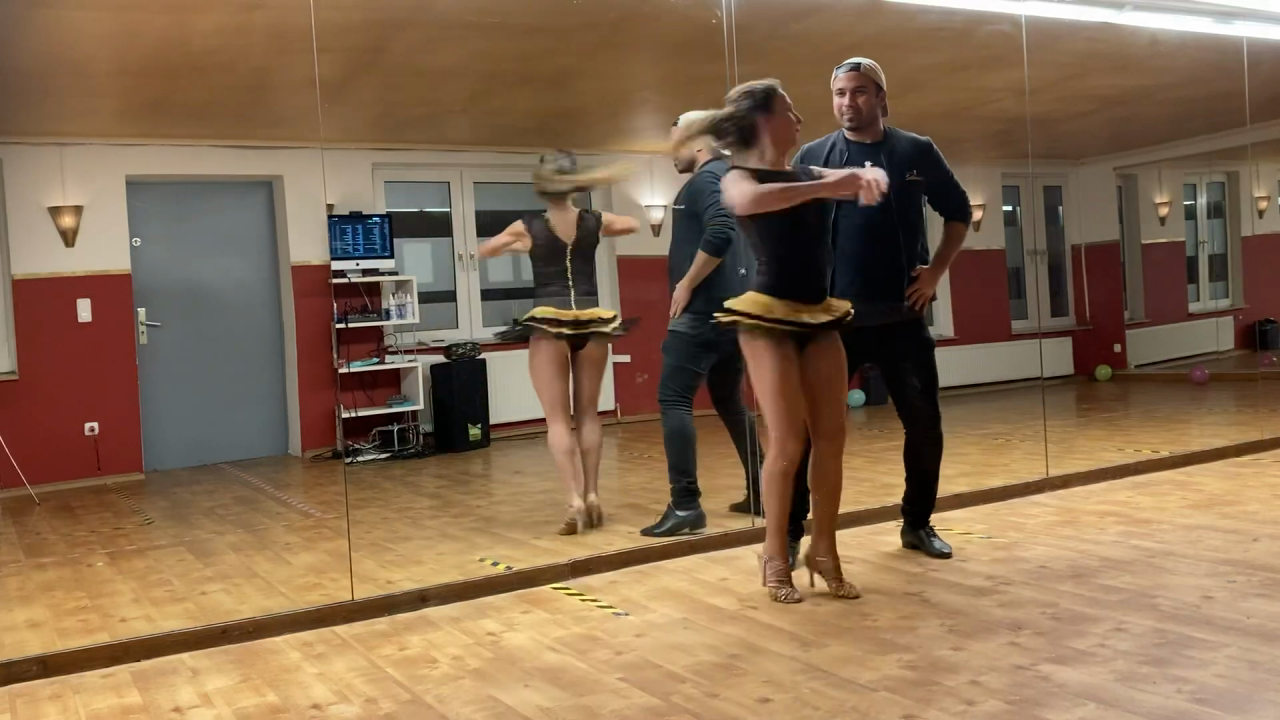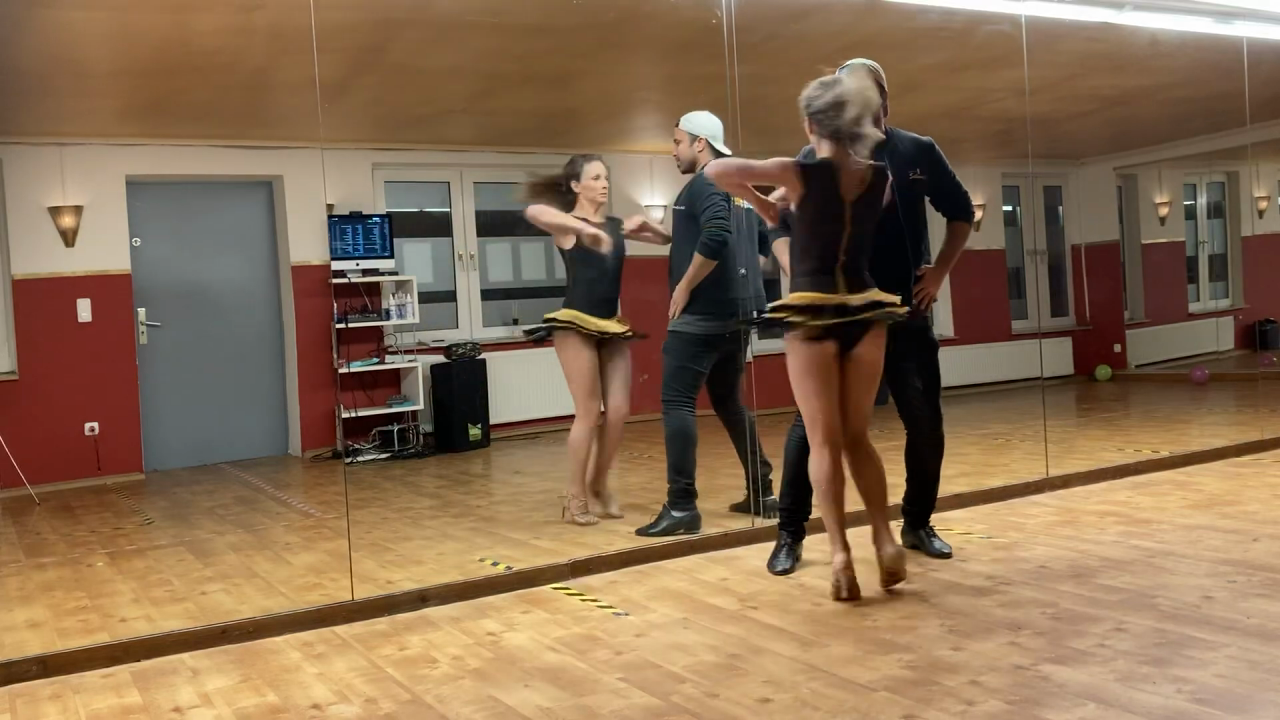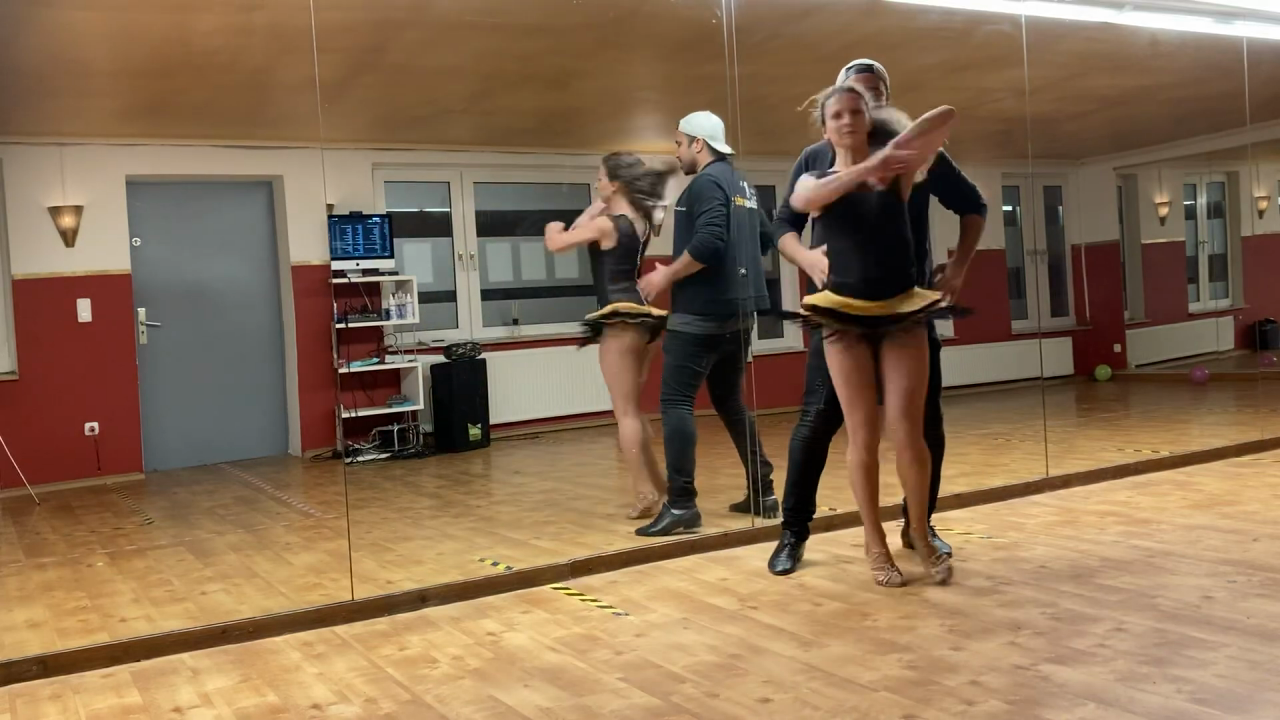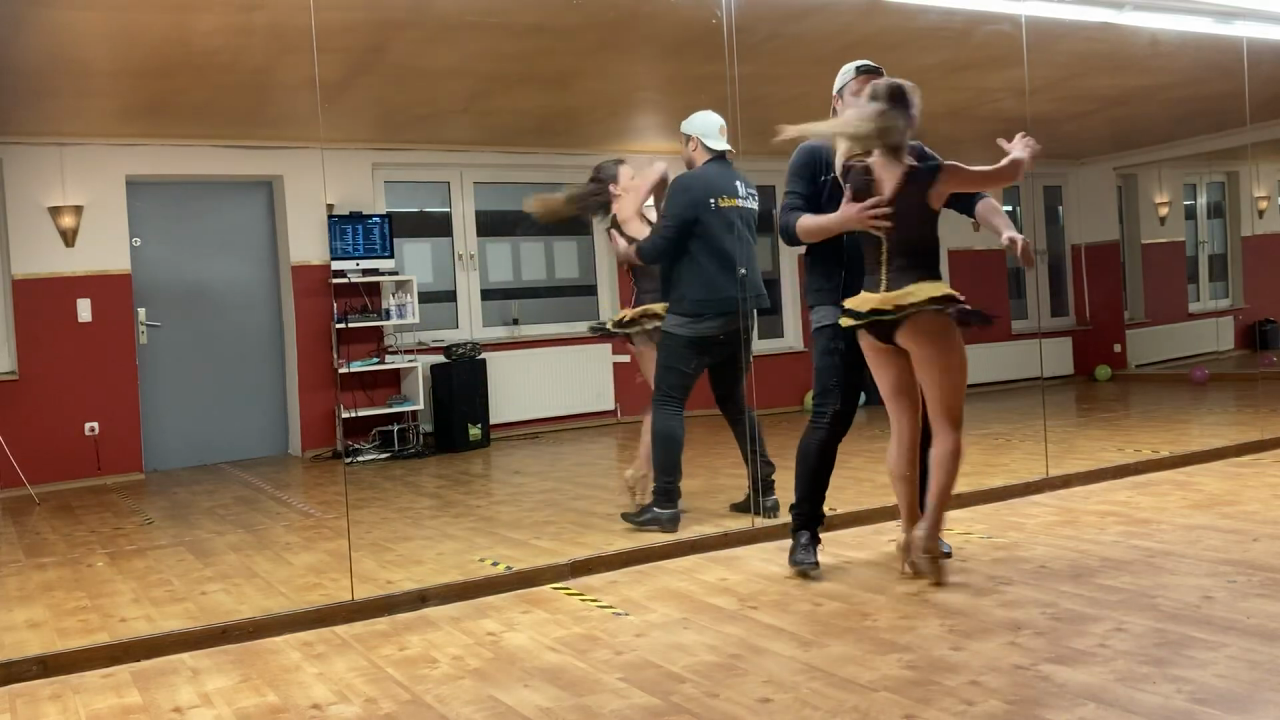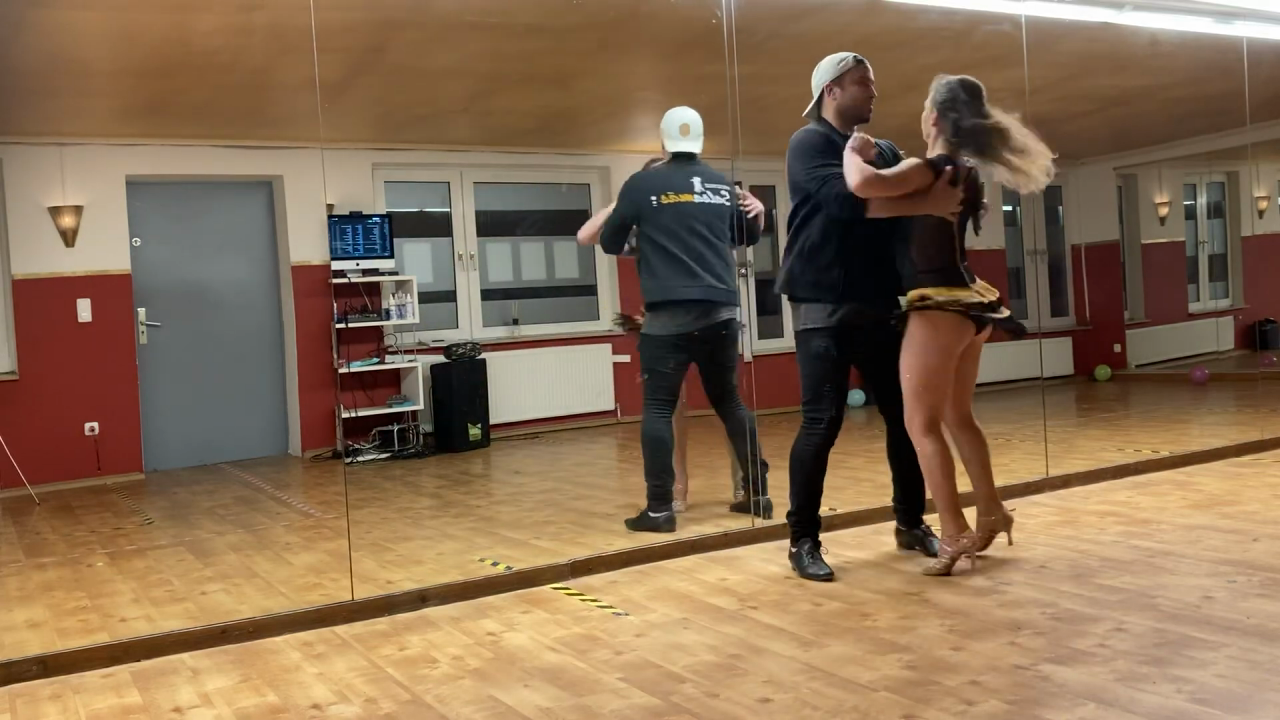
dt=0.2s
person 1, frame 1
left shoulder: (917, 152)
right shoulder: (813, 156)
left elbow: (958, 211)
left wrist: (937, 271)
left hip: (901, 315)
left knee: (924, 423)
left ankle: (917, 524)
person 1, frame 2
left shoulder: (918, 152)
right shoulder: (813, 159)
left elbow: (961, 212)
right elbow: (782, 228)
left wrist: (940, 271)
left hip: (904, 314)
left knee: (925, 423)
right knee: (812, 422)
left ankle: (917, 524)
right ankle: (790, 533)
person 1, frame 3
right shoulder: (816, 158)
left elbow: (972, 206)
right elbow: (784, 226)
left wrist: (959, 264)
right wrist: (808, 260)
left knee: (926, 421)
right knee: (818, 419)
left ankle: (918, 524)
right ankle: (793, 533)
person 1, frame 4
left shoulder: (912, 156)
right shoulder: (812, 155)
left elbow: (968, 196)
right elbow: (790, 224)
left wrist: (1006, 228)
right wrist: (841, 220)
right hip: (839, 310)
left knee: (925, 418)
right knee: (830, 417)
right ankle: (805, 531)
person 1, frame 5
left shoulder: (878, 150)
right shoulder: (809, 142)
left elbow: (920, 188)
right elbow: (849, 200)
left wrist: (947, 195)
right wrist: (928, 202)
left hip: (880, 305)
right hip: (824, 306)
left knee: (905, 413)
right knee: (823, 421)
left ankle: (911, 522)
right ankle: (803, 539)
person 2, frame 1
left shoulder: (813, 175)
right shoulder: (740, 177)
left elbow: (867, 179)
right elbow: (747, 202)
left wrist: (866, 176)
right wrist: (821, 185)
left hip: (817, 320)
right hip: (767, 322)
left knee: (830, 438)
right knee: (786, 443)
left ankle: (823, 550)
right ankle: (775, 557)
person 2, frame 2
left shoulder: (798, 172)
right shoulder: (876, 175)
left elbow: (717, 171)
left wrist: (762, 203)
left hip: (810, 316)
right hip: (863, 314)
left knee: (825, 443)
right knee: (857, 436)
left ankle: (840, 557)
right ankle: (885, 541)
person 2, frame 3
left shoulder: (899, 166)
right shoulder: (818, 182)
left elbow: (944, 117)
right elbow: (802, 200)
left wrist: (888, 154)
right wrist: (863, 169)
left hip: (901, 315)
right hip: (845, 319)
left knee: (907, 430)
right knee: (861, 438)
left ankle: (921, 538)
right ankle: (876, 546)
person 2, frame 4
left shoulder: (852, 173)
right shoulder: (931, 176)
left elbow: (843, 142)
right elbow: (1005, 175)
right wrist: (1020, 150)
left hip: (875, 315)
right hip: (924, 312)
left knee: (903, 428)
right knee: (948, 427)
left ankle: (912, 534)
right ankle: (927, 531)
person 2, frame 5
left shoulder: (925, 170)
right shoulder: (968, 171)
left elbow: (863, 184)
left wrist: (855, 149)
left hip: (938, 307)
right hip: (967, 301)
left knee: (920, 424)
right knee: (957, 417)
left ankle: (955, 530)
right ankle: (991, 512)
person 3, frame 1
left shoulder: (708, 179)
right shoulder: (726, 181)
left elbow: (719, 235)
left wrist: (685, 285)
left hip: (700, 315)
left knee: (675, 402)
right knee: (730, 404)
left ankle: (685, 506)
right ankle: (761, 493)
person 3, frame 2
left shoulder: (705, 182)
left elbow: (715, 238)
right elbow: (765, 240)
left wrist: (684, 287)
left hip: (700, 314)
right hip: (734, 313)
left knee: (677, 402)
right knee: (729, 404)
left ankle: (681, 506)
right ankle: (762, 492)
person 3, frame 3
left shoulder: (706, 182)
right shoulder: (742, 184)
left elbow: (707, 243)
right elbow: (766, 239)
left wrist: (667, 276)
left hip: (701, 313)
right hip: (737, 312)
left knee: (676, 402)
right knee: (730, 403)
left ankle: (681, 505)
right ankle: (762, 492)
person 3, frame 4
left shoulder: (689, 184)
right shoulder: (745, 187)
left elbow: (661, 246)
left wrist: (630, 249)
left hip: (696, 314)
right hip: (738, 312)
left knee: (668, 404)
right knee: (734, 403)
left ankle: (664, 504)
right ankle: (763, 492)
person 3, frame 5
left shoulder: (641, 184)
right shoulder: (724, 186)
left elbow: (611, 243)
right elbow: (750, 235)
left wrist: (613, 223)
left hip: (669, 313)
right hip: (721, 310)
left knee: (658, 408)
right knee: (729, 401)
left ankle: (659, 508)
right ankle: (758, 493)
person 4, frame 1
left shoulder: (527, 226)
right shoulder: (594, 221)
left elbow: (485, 251)
right elbow: (632, 224)
left hip: (549, 326)
right hip: (591, 323)
left knee: (558, 420)
right knee: (587, 415)
left ankle: (576, 501)
right ankle: (590, 498)
person 4, frame 2
left shoulder: (618, 225)
right shoulder: (564, 225)
left elbow: (664, 237)
right elbow: (534, 211)
left wrist: (646, 226)
right wrist: (579, 226)
left hip: (611, 329)
right hip: (574, 327)
left knee: (618, 412)
right knee: (588, 413)
left ankle: (594, 488)
right ankle: (576, 497)
person 4, frame 3
left shoulder: (604, 225)
right shoulder: (640, 218)
left elbow: (555, 243)
left wrist: (554, 228)
right wrist: (595, 209)
left hip: (622, 321)
right hip: (638, 318)
left knee: (625, 410)
right knee: (629, 409)
left ankle: (646, 492)
right ankle: (654, 484)
person 4, frame 4
left shoulder: (634, 218)
right shoulder: (629, 215)
right elbow: (657, 170)
left hip: (645, 320)
right hip: (656, 319)
left ankle: (642, 472)
right ankle: (641, 472)
person 4, frame 5
right shoulder: (635, 224)
right elbow: (583, 238)
left wrist: (752, 205)
right wrist: (613, 208)
right knee: (675, 405)
left ankle: (739, 476)
right ankle: (679, 484)
